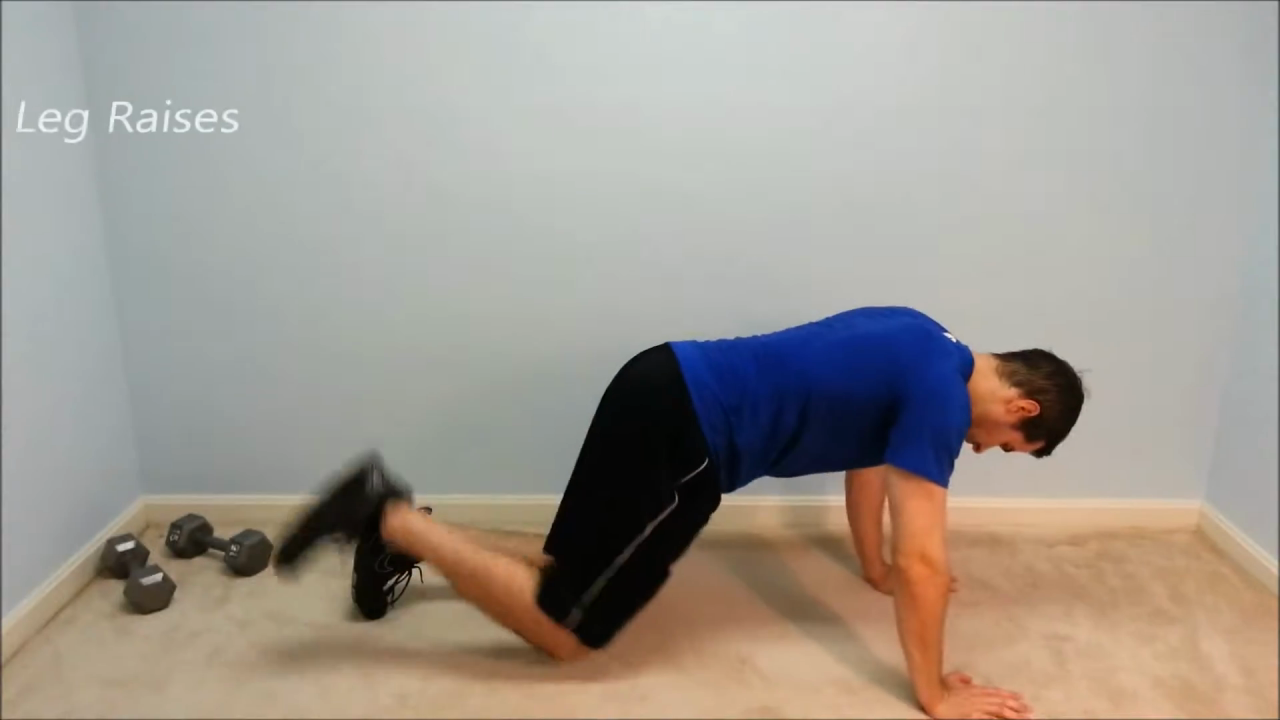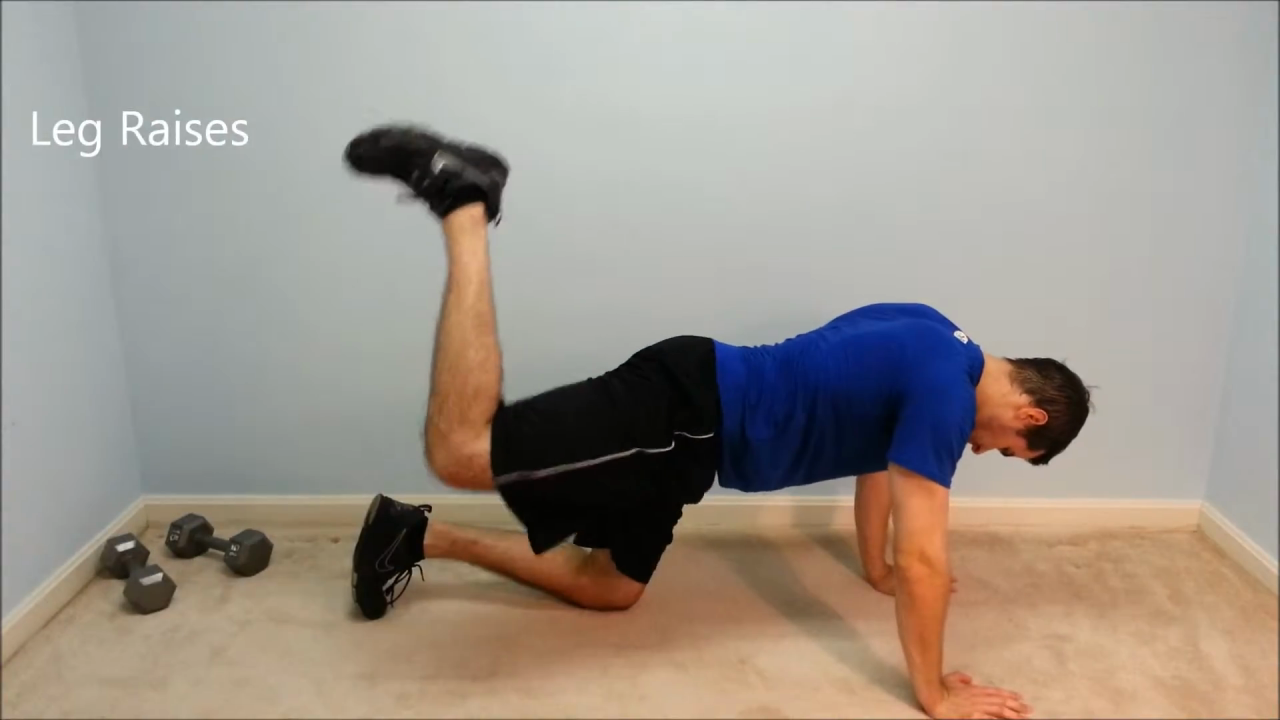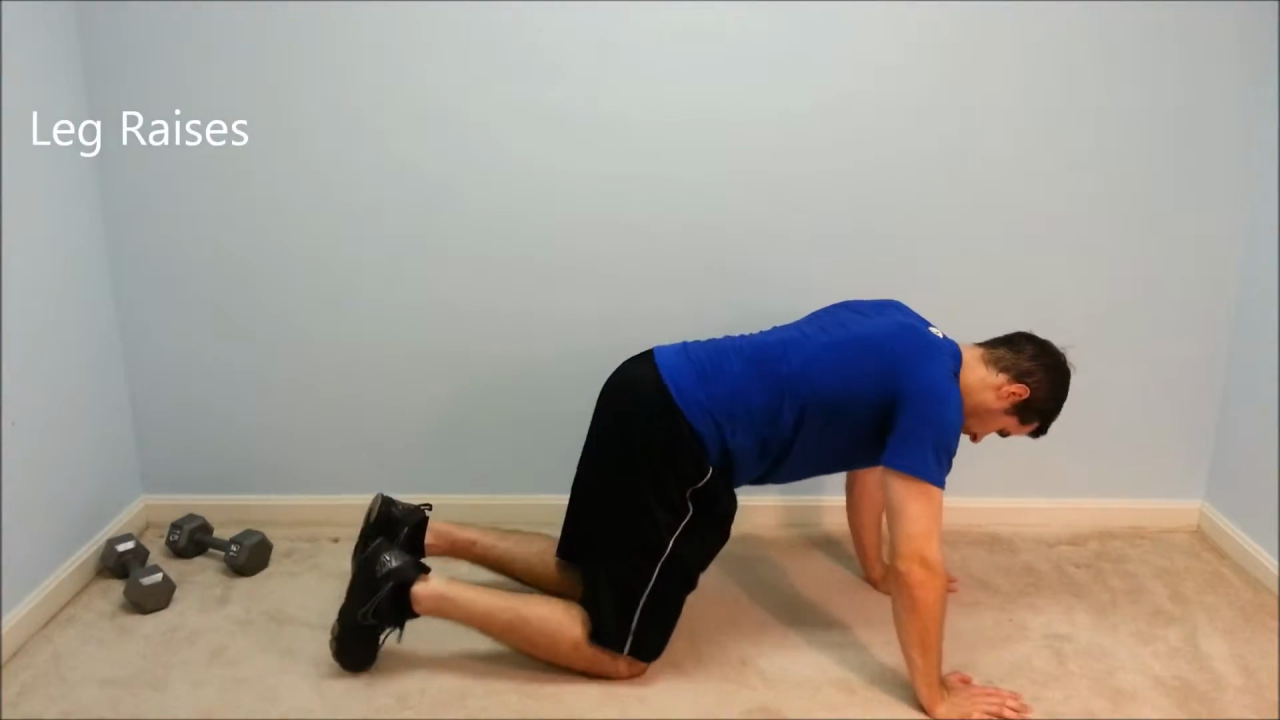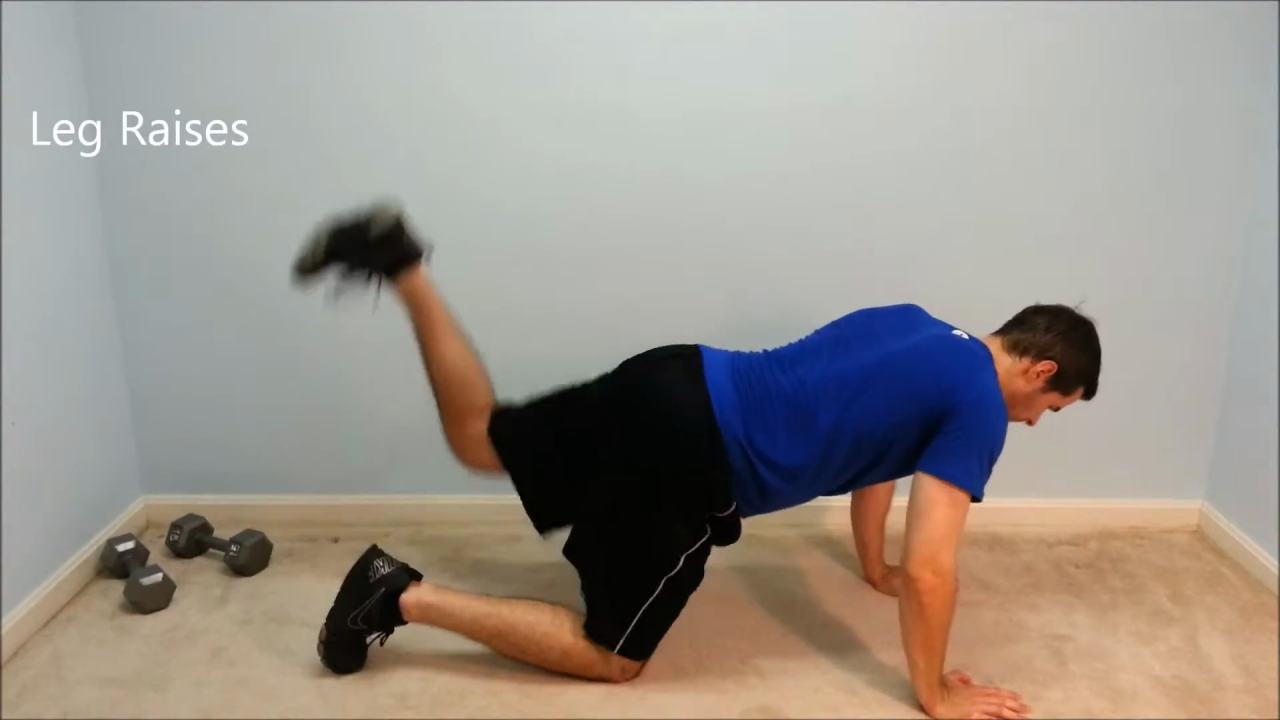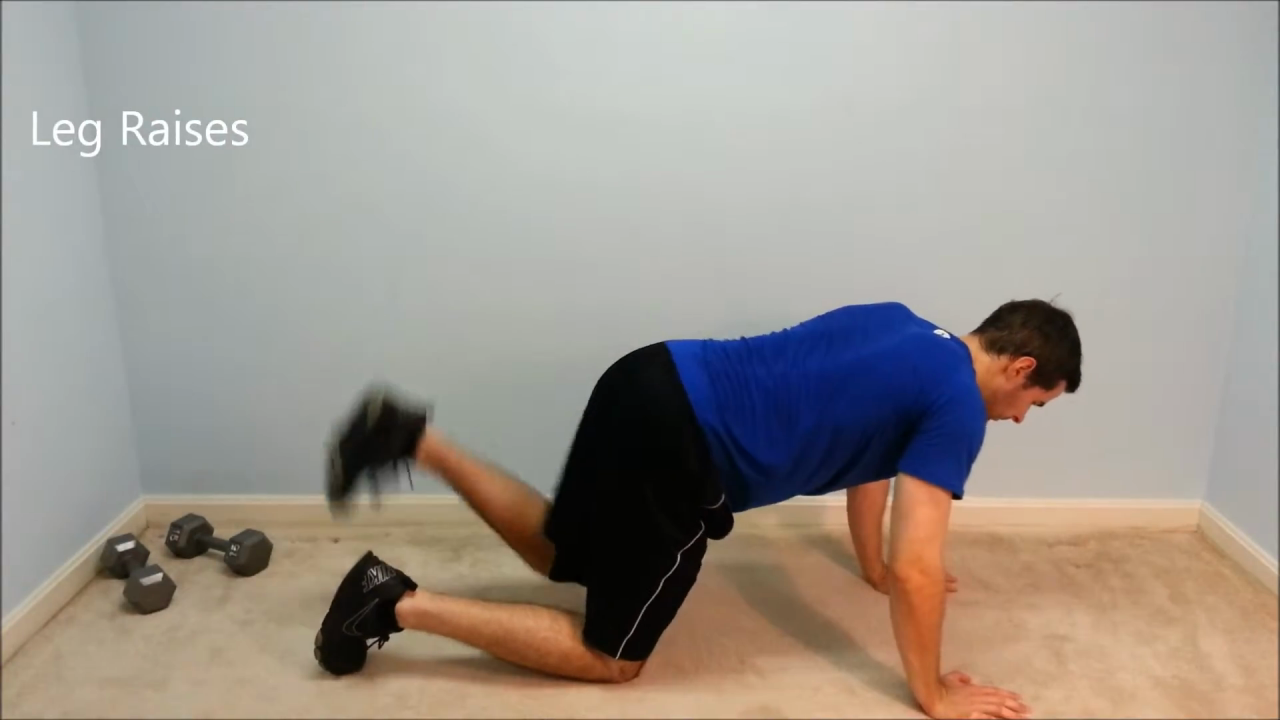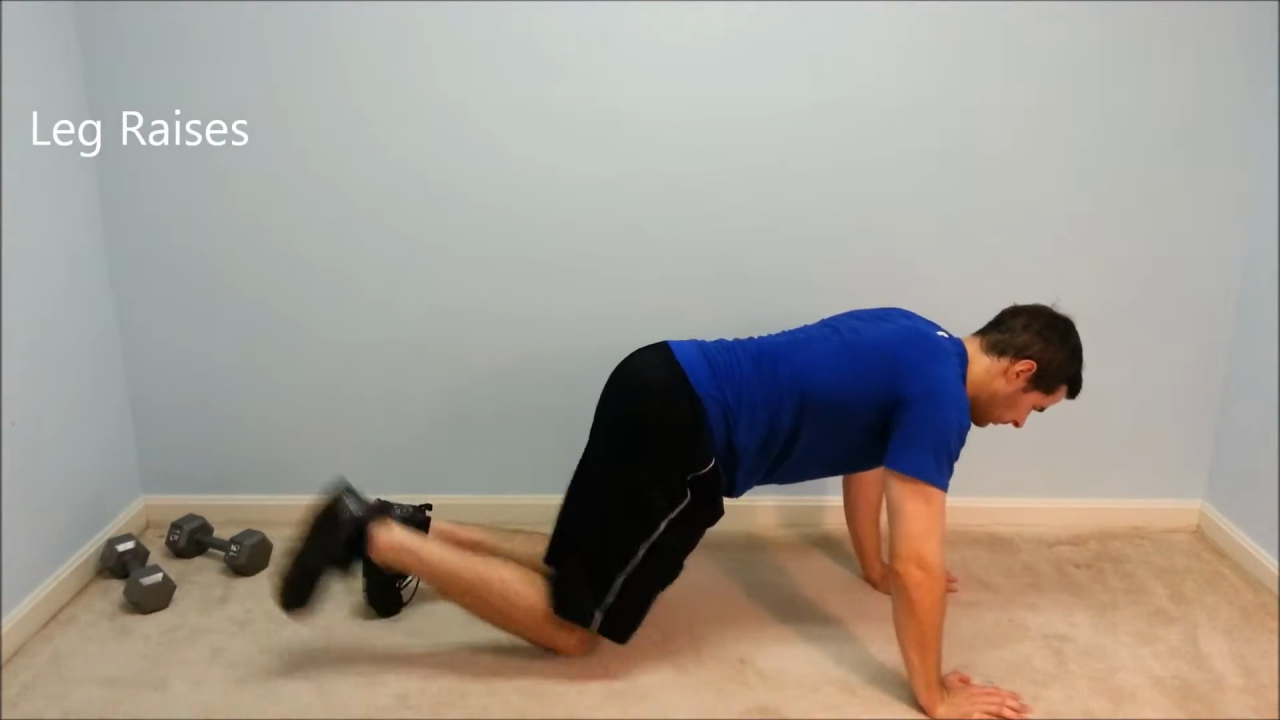
dt=0.7s
person 1, frame 1
left shoulder: (921, 349)
right shoulder: (942, 394)
left elbow: (868, 451)
right elbow: (922, 561)
left wrist: (873, 567)
left hip: (666, 394)
right hip: (675, 430)
left knee: (587, 571)
right knee: (567, 625)
left ankle: (408, 527)
right ankle: (391, 519)
person 1, frame 2
left shoulder: (930, 341)
right shoulder: (944, 394)
left elbow: (873, 459)
right elbow: (923, 556)
left wrist: (875, 565)
left hip: (687, 411)
right hip: (681, 410)
left knee: (610, 587)
right knee: (459, 450)
left ankle: (420, 533)
right ankle: (466, 206)
person 1, frame 3
left shoulder: (909, 336)
right shoulder: (934, 391)
left elbow: (866, 451)
right elbow: (918, 564)
left wrist: (874, 567)
left hip: (650, 393)
right hip: (669, 440)
left knee: (586, 574)
right knee: (617, 651)
left ankle: (422, 533)
right ankle: (417, 587)
person 1, frame 4
left shoulder: (916, 328)
right shoulder: (978, 410)
right elbow: (930, 573)
left wrist: (872, 569)
left hip: (679, 385)
right hip: (690, 462)
left knee: (477, 440)
right knee: (609, 654)
left ankle: (402, 258)
right ankle: (410, 597)
person 1, frame 5
left shoulder: (905, 329)
right shoulder: (956, 405)
right elbow: (918, 572)
left wrist: (872, 563)
left hip: (658, 380)
right hip: (675, 445)
left knee: (554, 547)
right knee: (610, 656)
left ankle: (412, 438)
right ankle: (401, 604)
person 1, frame 6
left shoulder: (921, 347)
right shoulder: (945, 397)
left elbow: (868, 450)
right elbow: (922, 564)
left wrist: (874, 564)
left hip: (675, 391)
right hip: (673, 422)
left knee: (598, 579)
right knee: (567, 623)
left ankle: (423, 530)
right ankle: (375, 537)
